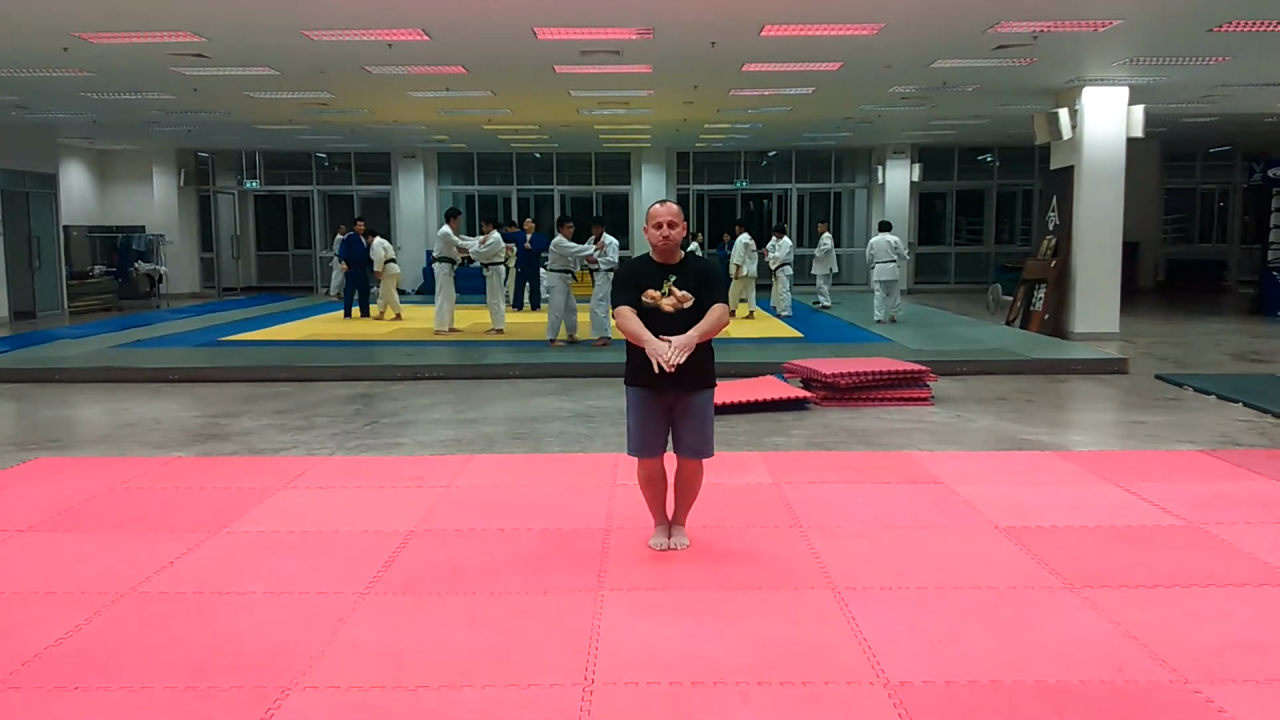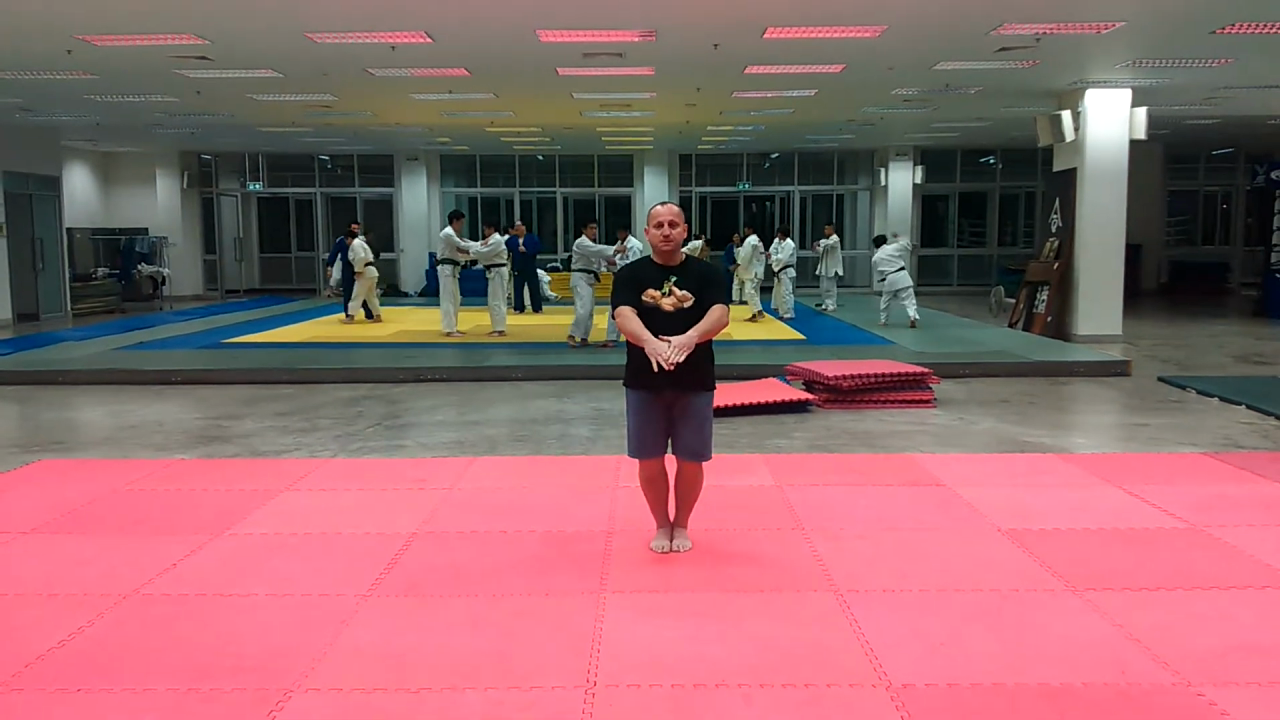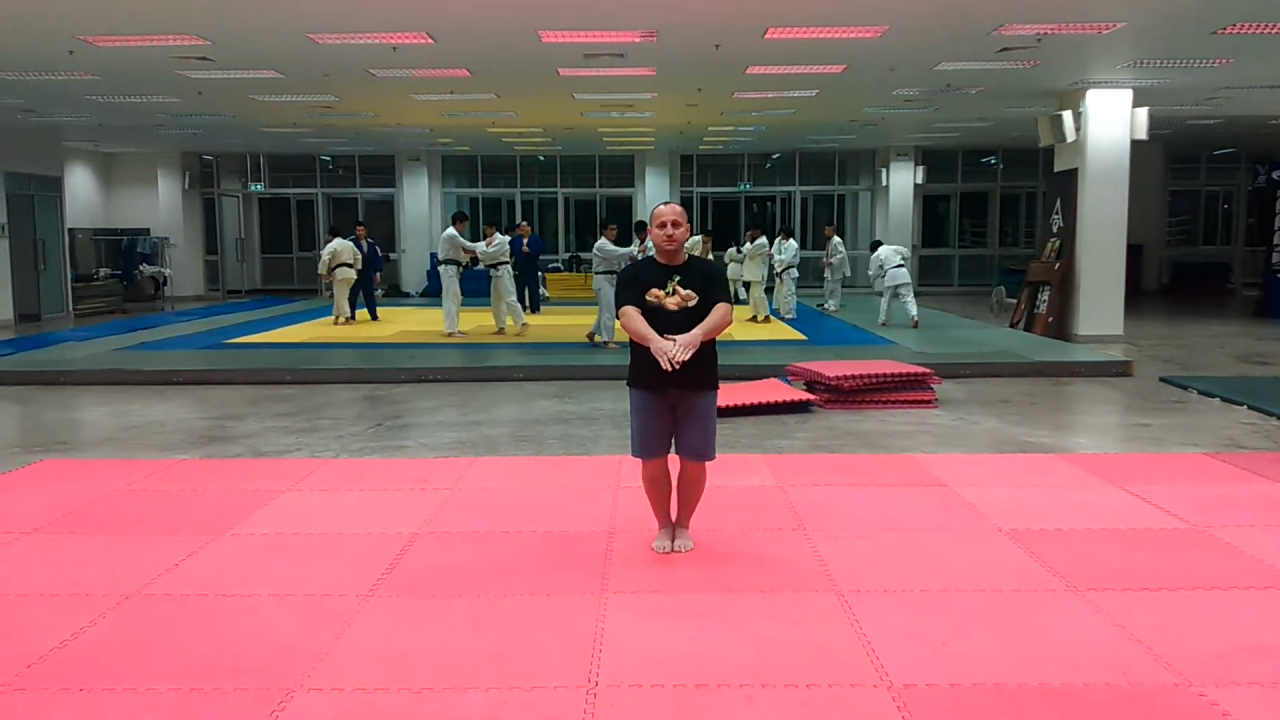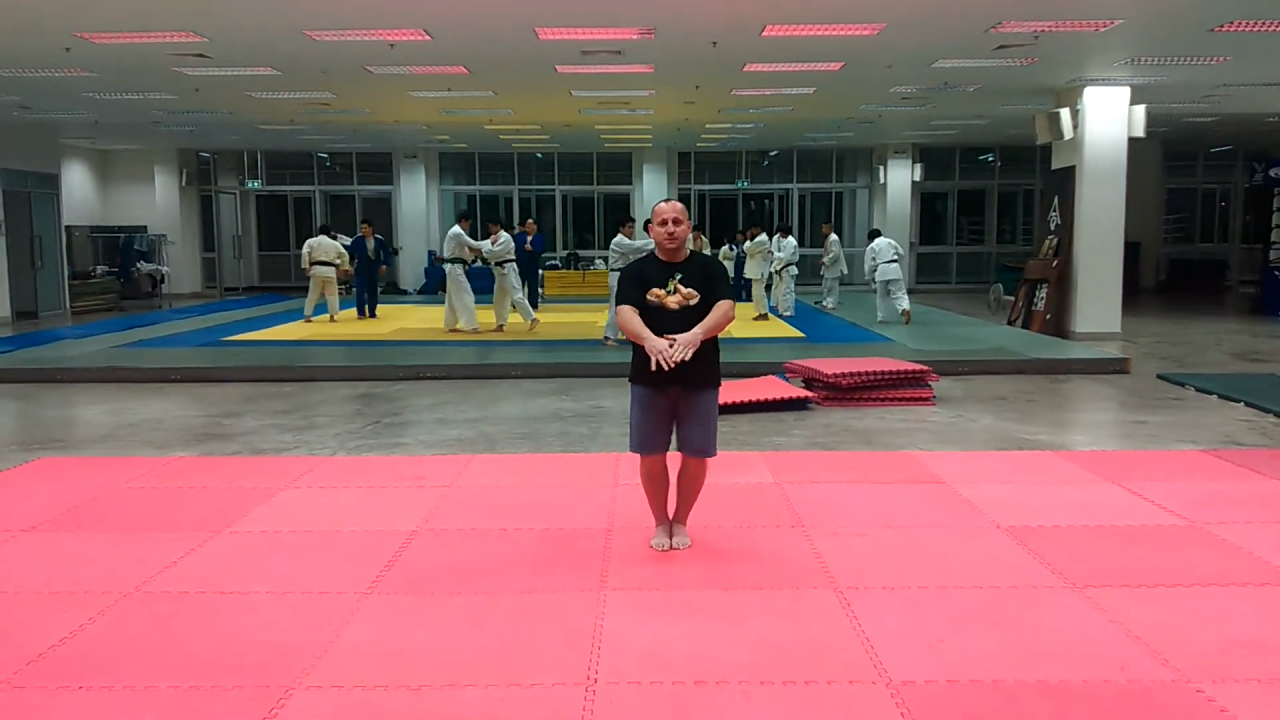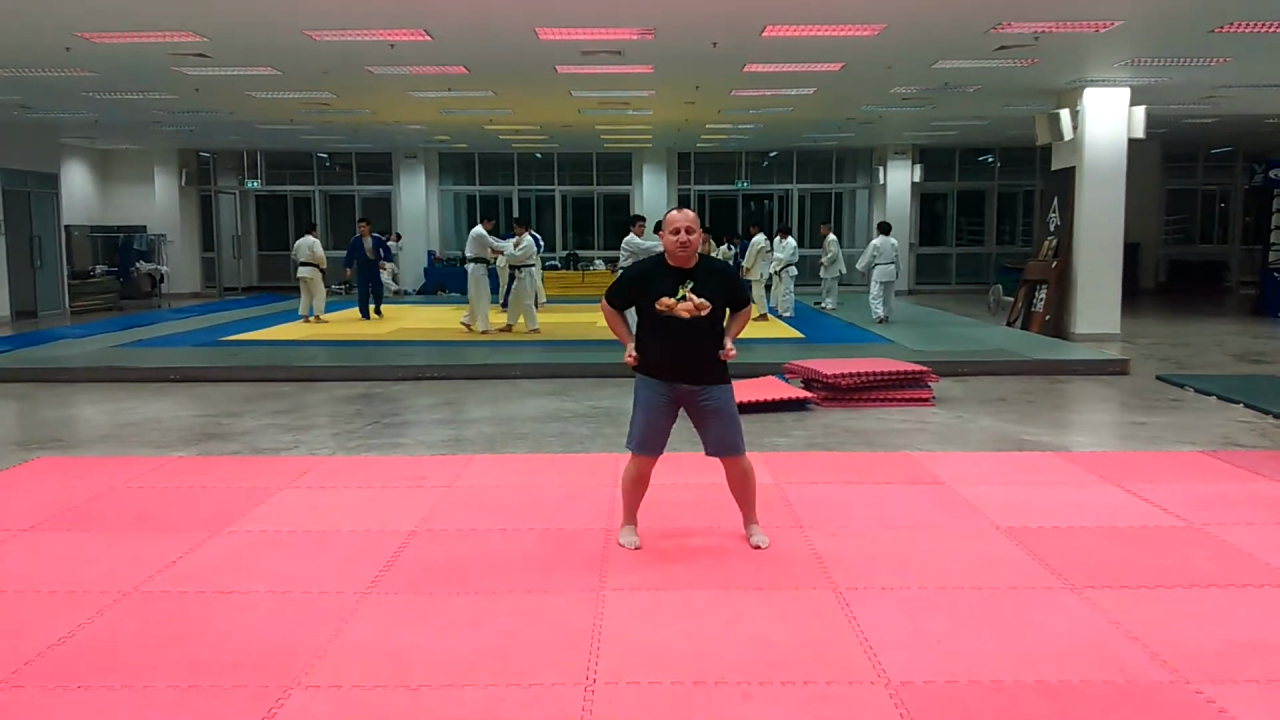
dt=0.5s
person 1, frame 1
left shoulder: (705, 270)
right shoulder: (630, 272)
left elbow: (721, 313)
right elbow: (624, 315)
left wrist: (690, 337)
right wrist: (651, 342)
left hip: (695, 380)
right hip: (644, 380)
left knee: (691, 457)
right knee: (648, 457)
left ankle: (679, 523)
right ankle: (660, 522)
person 1, frame 2
left shoulder: (705, 273)
right shoulder: (631, 274)
left elbow: (721, 314)
right elbow: (624, 316)
left wrist: (690, 338)
right wrist: (650, 343)
left hip: (695, 382)
right hip: (644, 381)
left knee: (691, 459)
right knee: (649, 459)
left ankle: (681, 524)
right ankle: (662, 525)
person 1, frame 3
left shoulder: (708, 272)
right shoulder: (634, 274)
left elbow: (724, 313)
right elbow: (628, 316)
left wrist: (695, 335)
right wrist: (656, 341)
left hip: (698, 381)
right hip: (648, 382)
left knee: (694, 460)
right knee: (652, 459)
left ankle: (683, 525)
right ankle: (664, 525)
person 1, frame 4
left shoulder: (709, 268)
right shoulder: (636, 271)
left elbow: (723, 308)
right elbow: (624, 313)
left wrist: (696, 335)
right wrist: (651, 341)
left hip: (700, 380)
right hip: (650, 380)
left knee: (696, 456)
right knee: (650, 456)
left ankle: (681, 520)
right ankle: (662, 524)
person 1, frame 5
left shoulder: (720, 273)
right shoulder: (642, 273)
left elbow: (743, 307)
right elbow: (609, 305)
left wrist: (729, 339)
right wrist: (629, 343)
left hip: (709, 380)
right hip: (655, 379)
left knee: (734, 456)
right knee: (642, 458)
left ankle: (751, 523)
right ankle: (628, 523)
